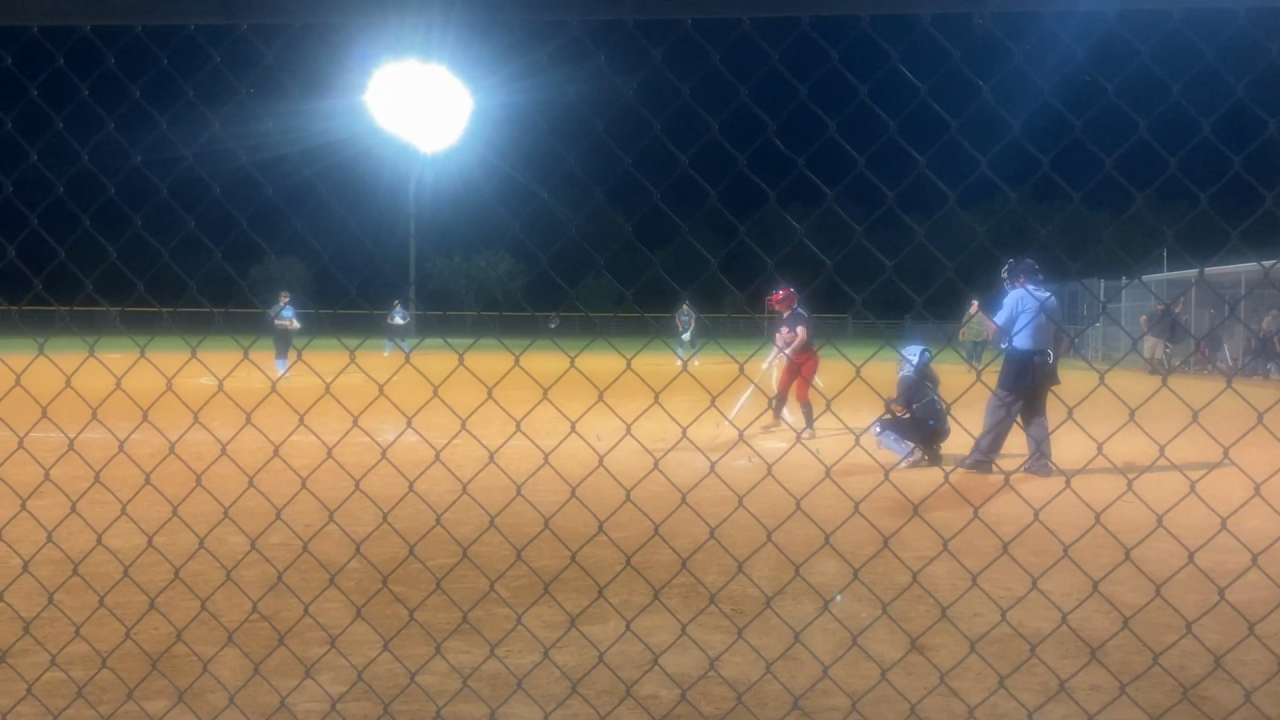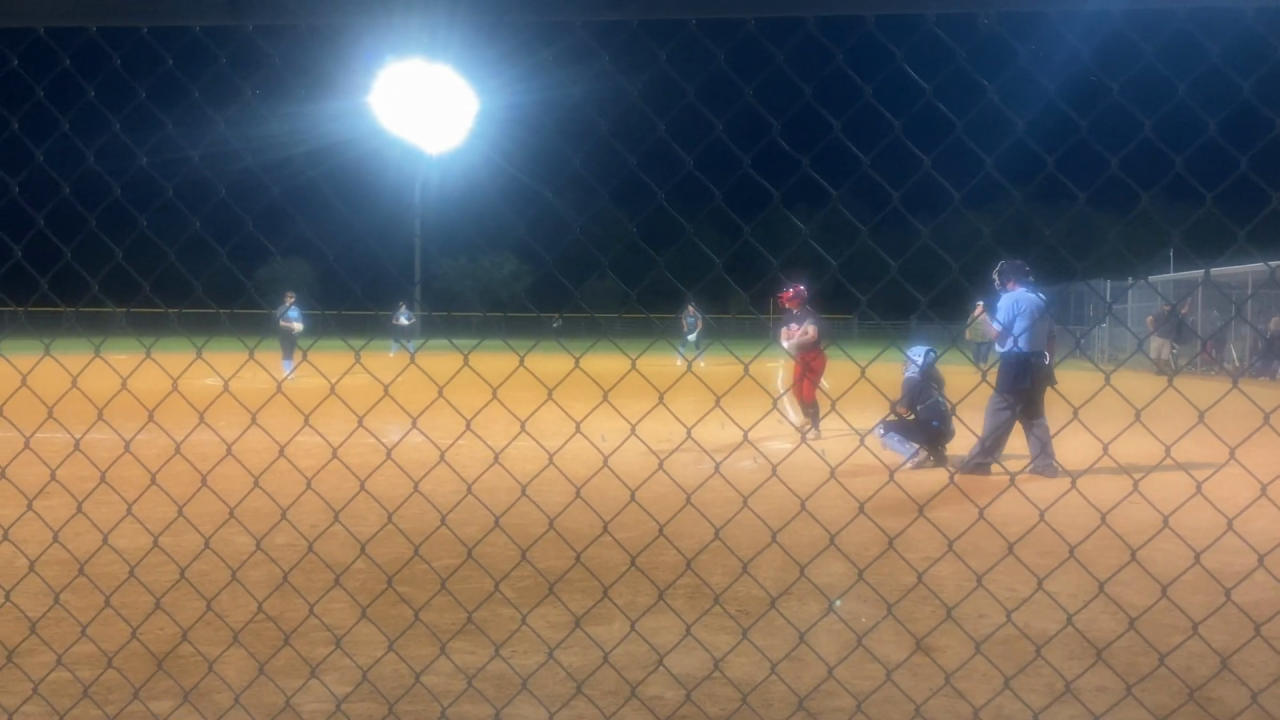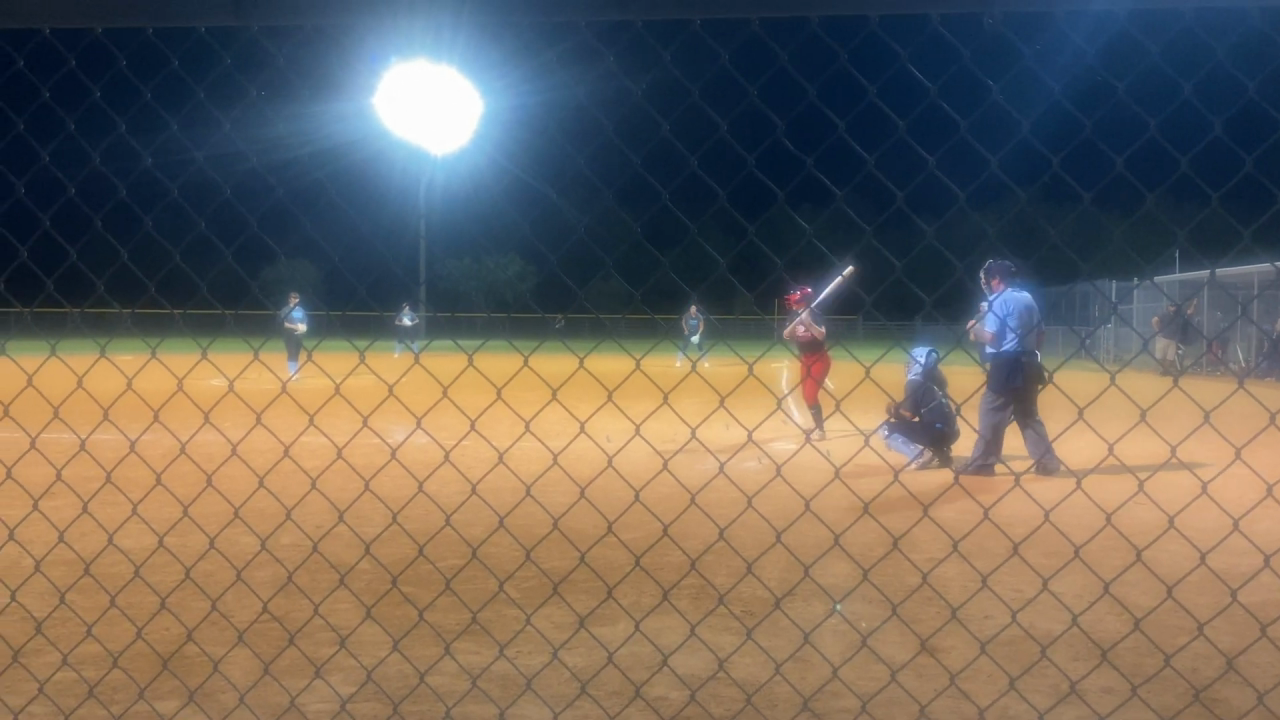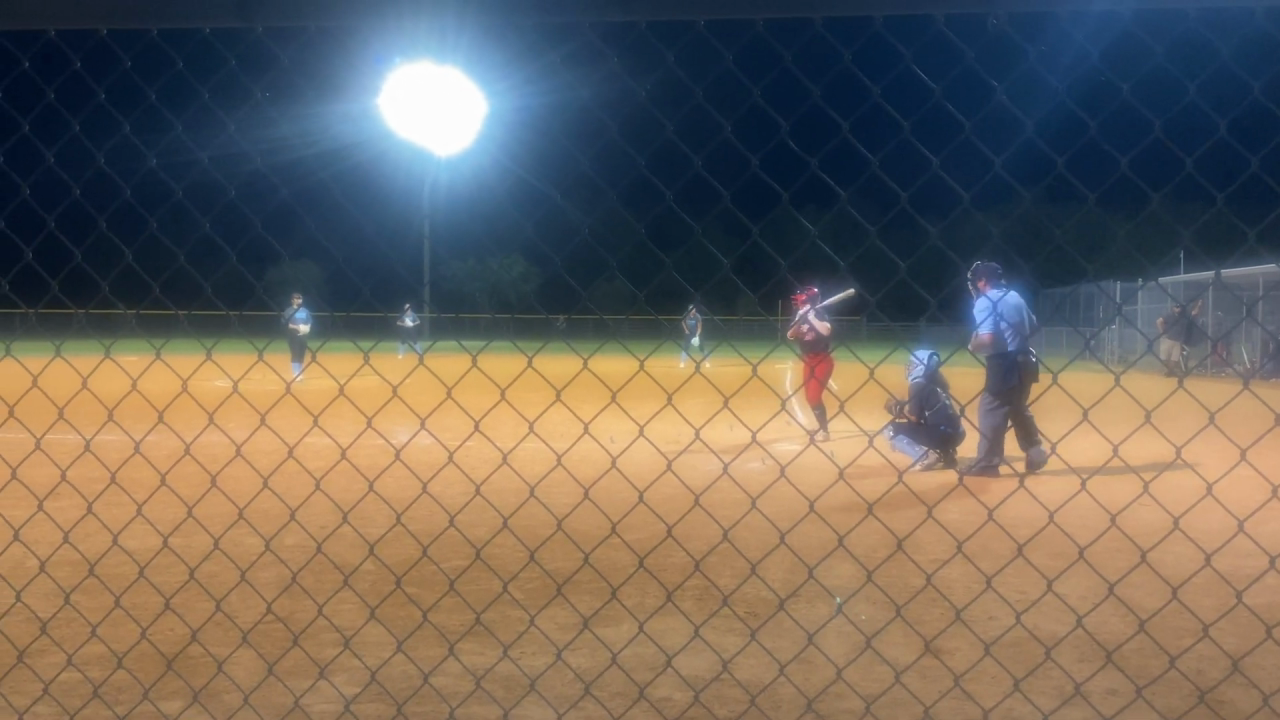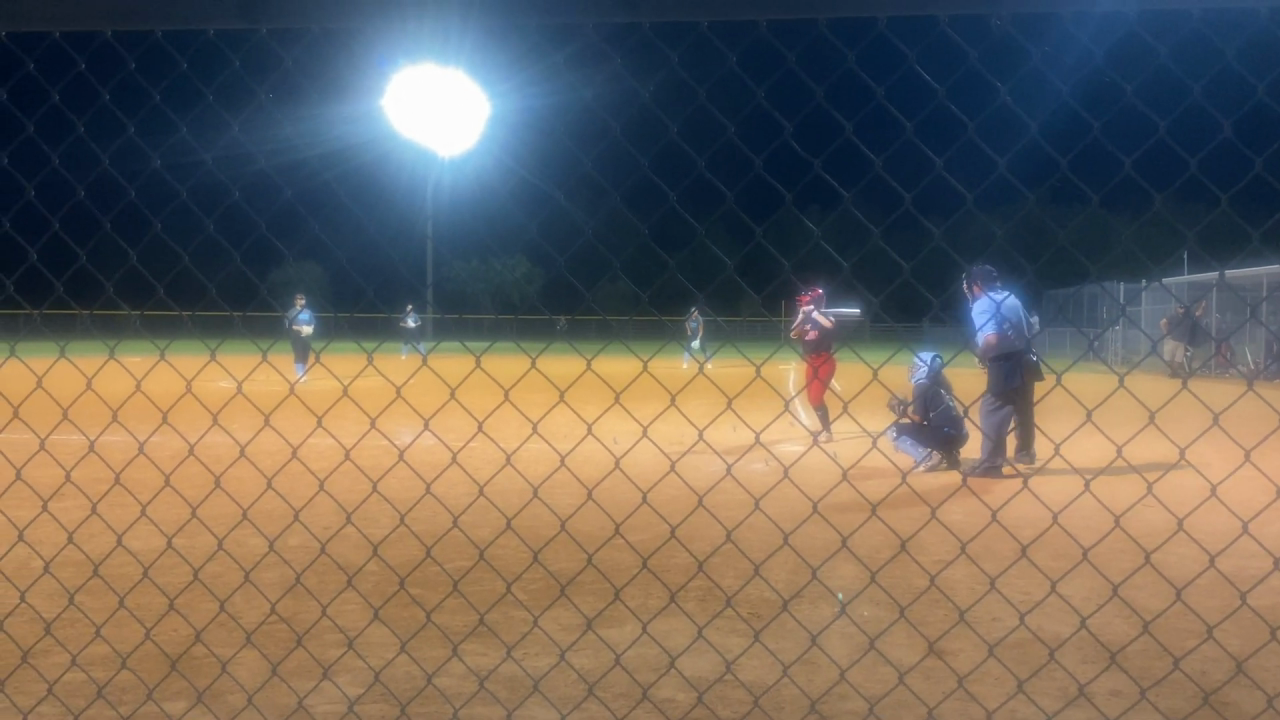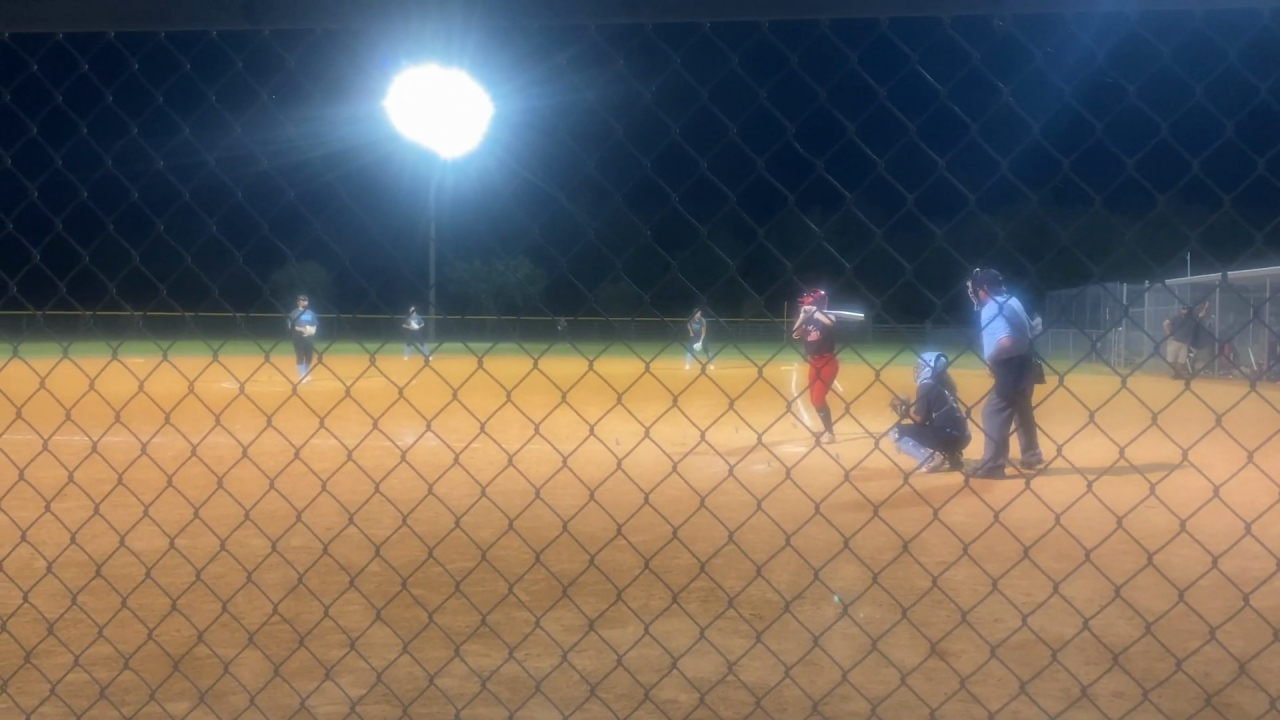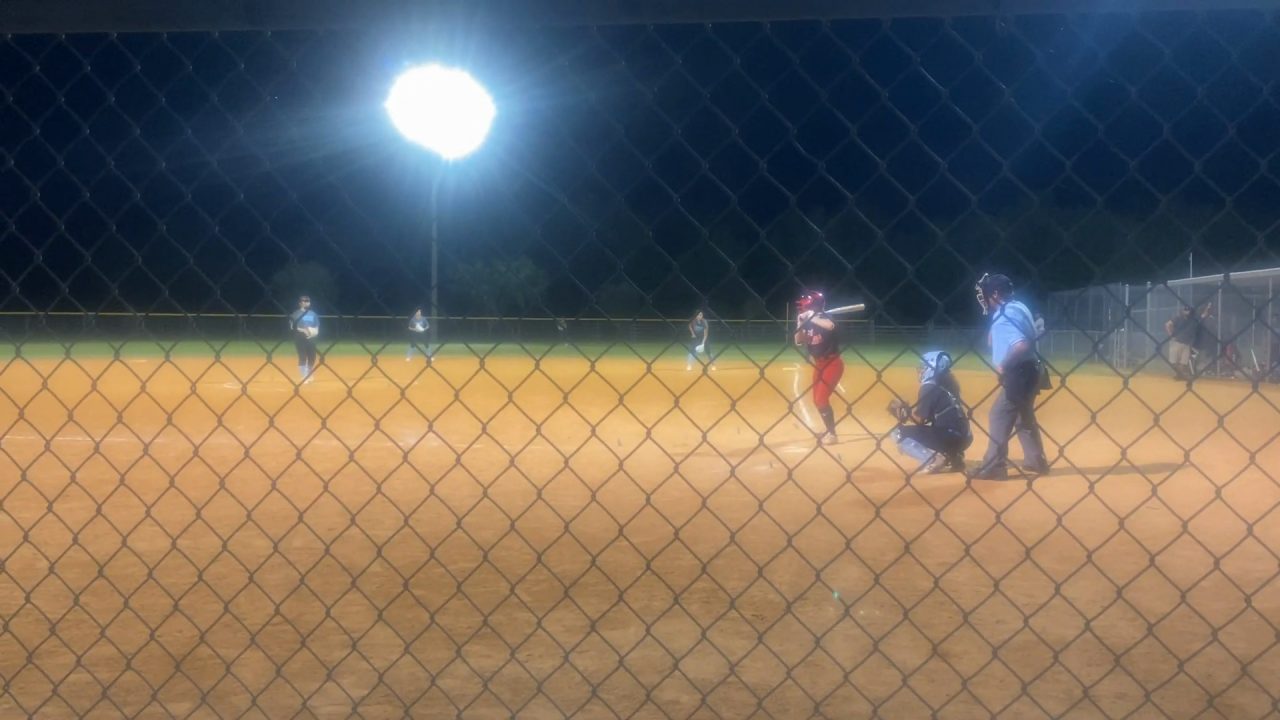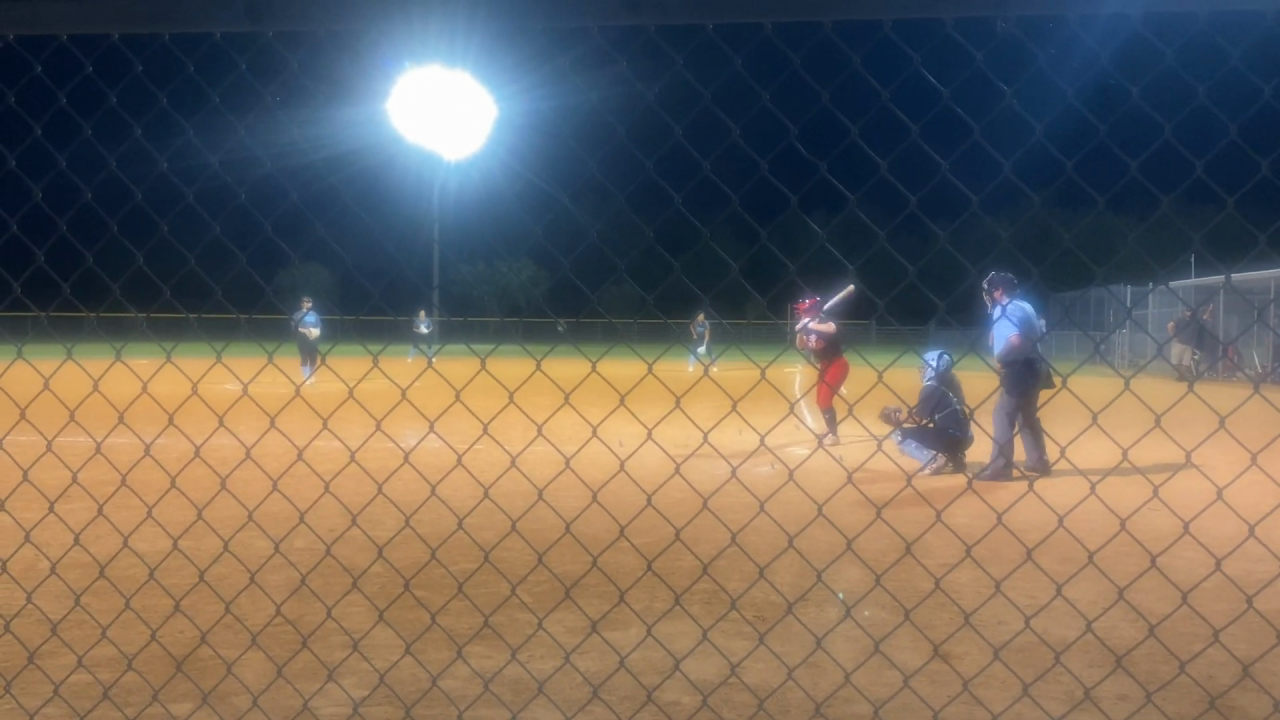
dt=0.2s
person 1, frame 1
left shoulder: (1017, 296)
right shoulder: (1050, 299)
left elbow: (996, 329)
right elbow: (1060, 337)
right wrist: (1052, 361)
left hip: (1019, 363)
right hip: (1042, 363)
left knee: (999, 410)
right knee: (1036, 413)
left ankle: (982, 457)
right ankle: (1041, 463)
person 1, frame 2
left shoulder: (1010, 299)
right shoulder: (1041, 299)
left elbow: (996, 334)
right elbow: (1050, 336)
left wrist: (985, 317)
right wrist: (1045, 360)
left hip: (1015, 365)
right hip: (1038, 364)
left knee: (998, 413)
right knee: (1034, 415)
left ankle: (980, 461)
right ankle: (1045, 463)
person 1, frame 3
left shoulder: (998, 300)
right shoulder: (1028, 298)
left elbow: (990, 337)
right elbow: (1040, 333)
left wrist: (976, 328)
left hip: (1007, 365)
right hip: (1029, 362)
left knee: (992, 412)
right knee: (1028, 414)
left ankle: (983, 462)
right ankle: (1047, 460)
person 1, frame 4
left shoulder: (984, 302)
right shoulder: (1016, 297)
left elbow: (987, 339)
right elbow: (1034, 328)
left wrist: (974, 346)
left hip: (1003, 365)
right hip: (1025, 362)
left knee: (991, 412)
right knee: (1019, 411)
left ankle: (987, 463)
right ankle: (1036, 456)
person 1, frame 5
left shoulder: (982, 305)
right shoulder: (1011, 298)
left elbow: (992, 340)
right elbow: (1029, 328)
left wrist: (980, 354)
left hip: (1005, 366)
right hip: (1025, 362)
left knee: (992, 413)
right knee: (1023, 409)
left ankle: (991, 464)
right ankle: (1025, 452)
person 1, frame 6
left shoulder: (992, 309)
right shoulder: (1012, 302)
left elbow: (1006, 343)
right elbow: (1027, 333)
left wrist: (991, 360)
left hip: (1011, 369)
right hip: (1025, 366)
left knee: (994, 415)
right knee: (1022, 412)
left ankle: (992, 465)
right ankle: (1031, 455)
person 1, frame 7
left shoulder: (1006, 313)
right shoulder: (1019, 307)
left elbow: (1021, 346)
left wrist: (1003, 365)
left hip: (1019, 374)
right hip: (1029, 372)
left knee: (1000, 417)
right knee: (1024, 417)
left ankle: (994, 466)
right ankle: (1036, 461)
person 1, frame 8
left shoulder: (1004, 309)
right shoulder: (1027, 307)
left elbow: (1014, 340)
right elbow: (1037, 338)
left wrist: (999, 358)
left hip: (1019, 371)
right hip: (1033, 369)
left knee: (1004, 416)
right knee: (1028, 416)
left ankle: (1000, 466)
right ankle: (1039, 462)
